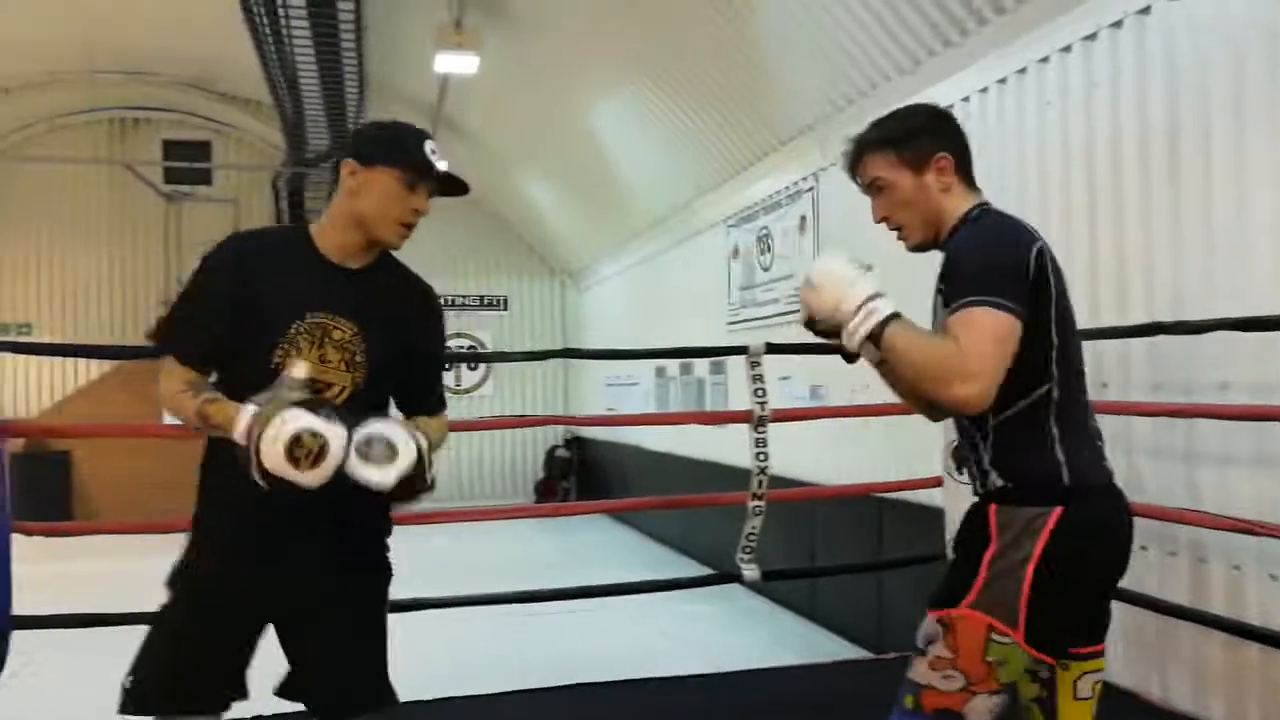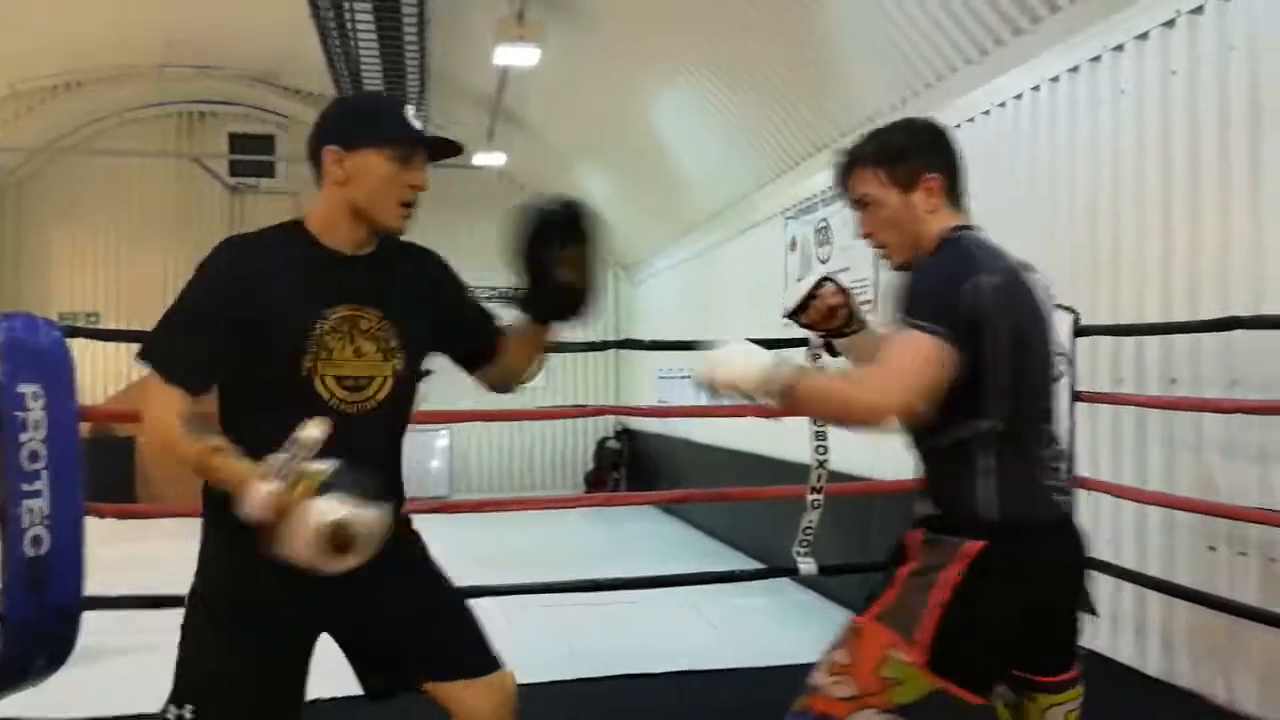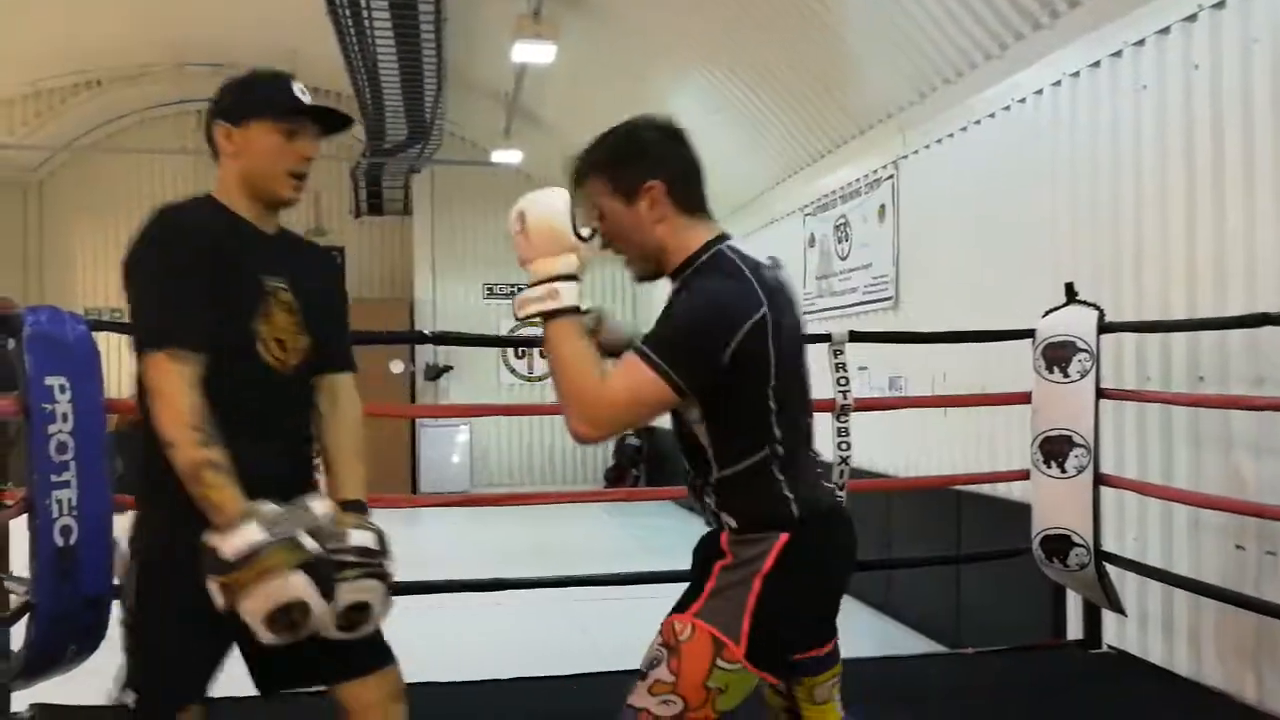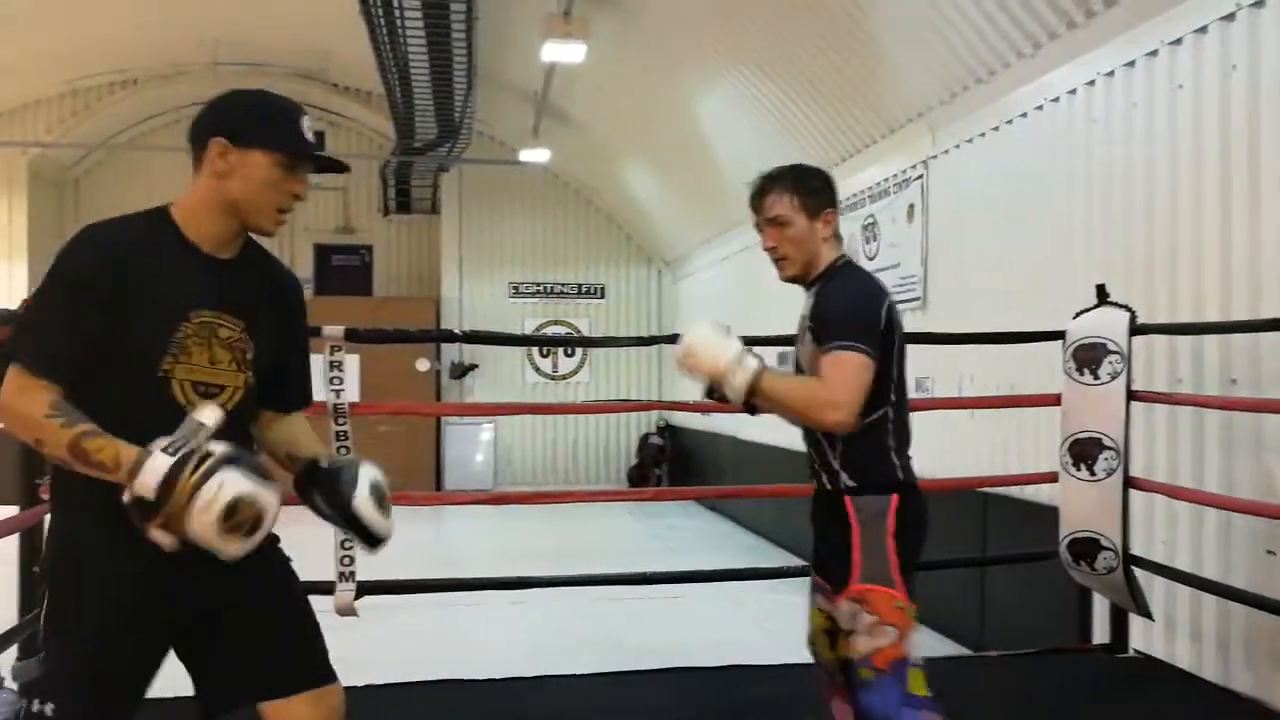
dt=0.7s
person 1, frame 1
left shoulder: (412, 302)
right shoulder: (247, 262)
left elbow: (426, 418)
right elbow: (177, 384)
left wrist: (412, 452)
right wrist: (245, 424)
left hip: (347, 547)
right hip: (233, 536)
person 1, frame 2
left shoulder: (420, 275)
right shoulder: (246, 269)
left elbow: (504, 372)
right elbow: (162, 411)
left wrist: (548, 305)
right wrist: (262, 489)
left hip: (376, 542)
right hip: (258, 553)
person 1, frame 3
left shoulder: (313, 266)
right shoulder: (180, 237)
left elbow: (335, 390)
right elbow: (173, 394)
left wrist: (350, 513)
right wrist: (237, 527)
left hip: (294, 521)
right hip: (188, 526)
person 1, frame 4
left shoulder: (274, 288)
right shoulder: (106, 257)
left wrist: (323, 475)
right wrist: (143, 470)
left hip: (231, 540)
right hip: (107, 546)
person 2, frame 1
left shoulder: (988, 247)
right shoulder: (998, 249)
left elbow: (964, 384)
right elbow: (939, 398)
left wrist: (867, 317)
right wrist: (867, 329)
left hip: (1037, 523)
right hip: (1075, 519)
person 2, frame 2
left shoulder: (950, 273)
right shoulder: (1006, 277)
left elbow: (876, 400)
left wrist: (761, 374)
left hip: (978, 553)
right hip: (1047, 548)
person 2, frame 3
left shoulder: (716, 300)
right shoulder: (741, 279)
left elbow: (590, 418)
left wrist: (553, 283)
right wrist: (621, 347)
left hip: (775, 552)
right hip: (814, 535)
person 2, frame 4
left shoulder: (850, 295)
right shoulder: (832, 297)
left elbow: (836, 409)
right elbow: (809, 405)
left wrist: (738, 368)
right wrist: (744, 382)
left hip: (873, 510)
right hip: (844, 506)
right knee: (830, 650)
